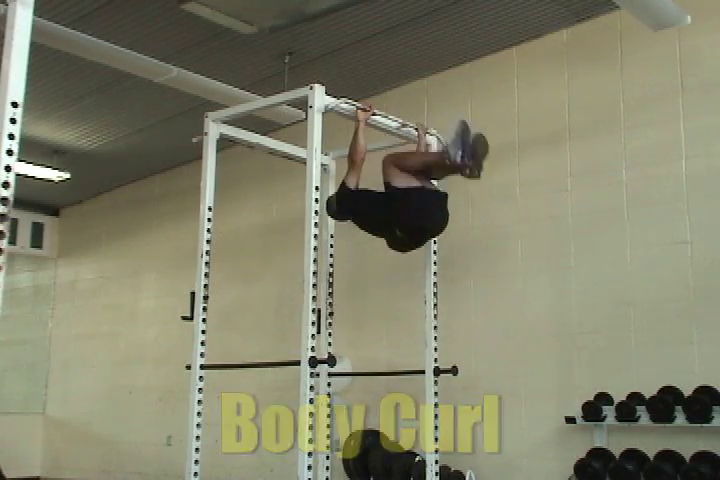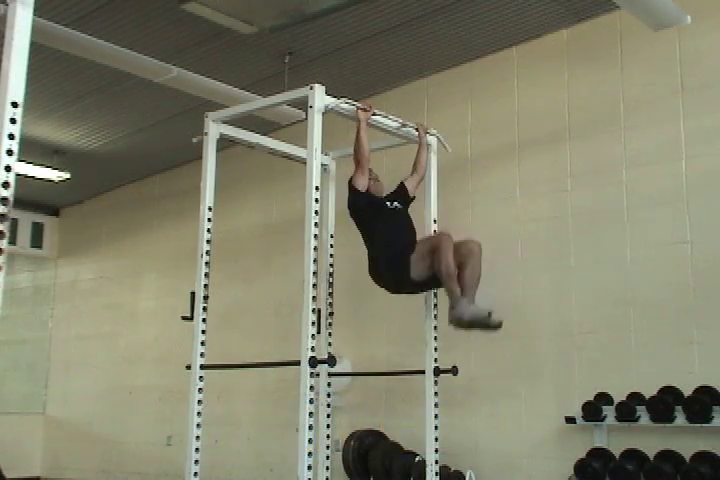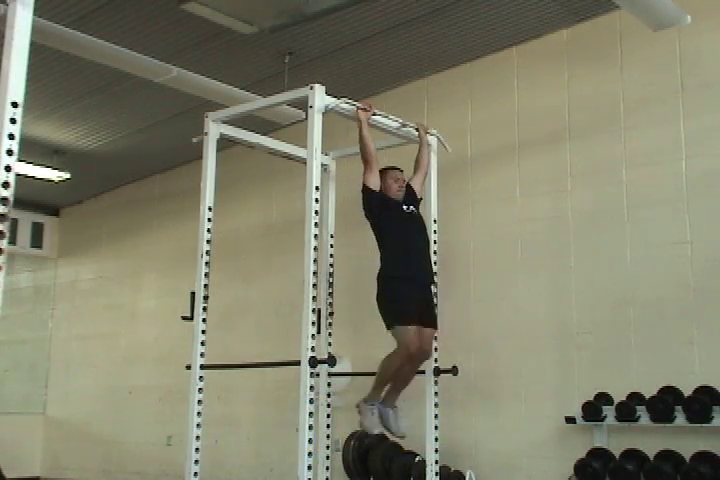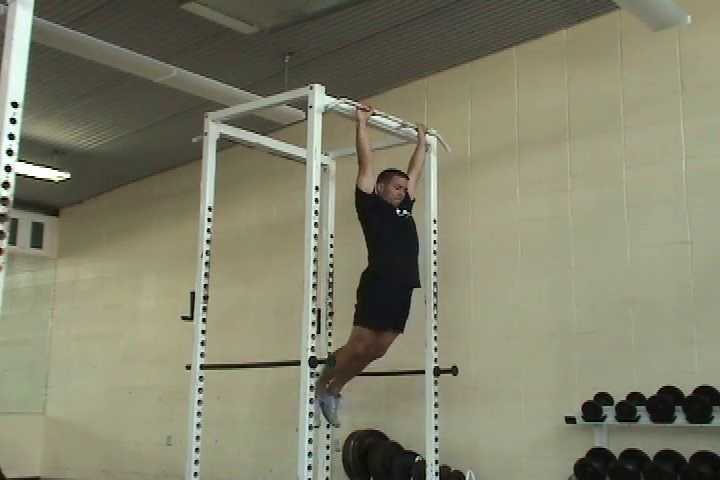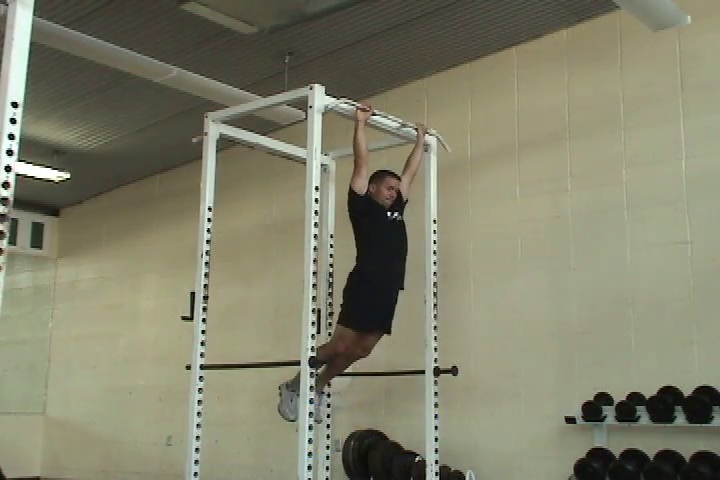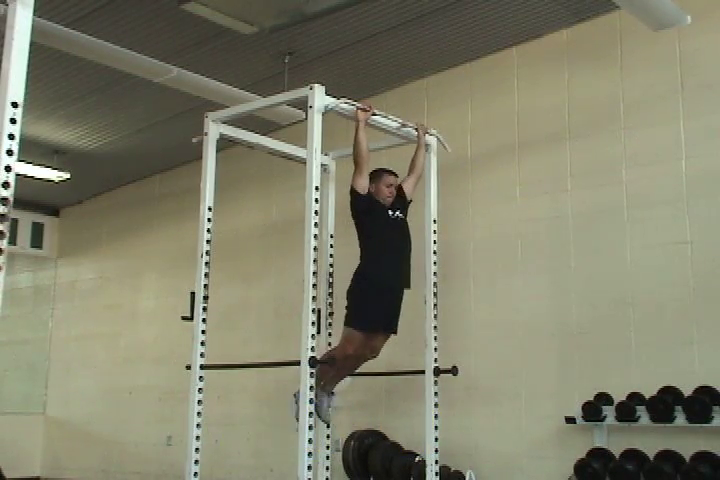
dt=0.3s
person 1, frame 1
right shoulder: (348, 200)
right elbow: (355, 163)
left wrist: (422, 140)
right wrist: (361, 123)
right knee: (391, 160)
right ankle: (452, 157)
person 1, frame 2
left shoulder: (394, 200)
right shoulder: (361, 201)
left elbow: (417, 175)
right elbow: (362, 163)
left wrist: (422, 140)
right wrist: (362, 123)
left hip: (414, 271)
right hip: (392, 269)
left knee: (471, 248)
right knee: (443, 240)
left ankle: (467, 306)
right ankle: (460, 306)
person 1, frame 3
left shoulder: (410, 203)
right shoulder: (378, 202)
left elbow: (420, 171)
right elbow: (370, 165)
left wrist: (423, 140)
right wrist: (362, 124)
left hip: (421, 286)
right hip: (396, 284)
left knee: (422, 352)
right knee: (410, 348)
left ankle: (387, 404)
right ankle: (369, 403)
person 1, frame 4
left shoulder: (405, 208)
right shoulder: (370, 205)
left elbow: (415, 171)
right elbow: (366, 164)
left wrist: (422, 139)
right wrist: (361, 123)
left hip: (403, 289)
right hip: (378, 286)
left knee: (376, 350)
right knee: (358, 347)
left ankle: (332, 392)
right ankle: (317, 391)
person 1, frame 5
left shoulder: (395, 209)
right shoulder: (362, 205)
left elbow: (409, 173)
right elbow: (361, 165)
left wrist: (420, 140)
right wrist: (360, 124)
left hip: (389, 291)
right hip: (364, 287)
left knee: (362, 350)
right knee: (340, 345)
left ankle: (317, 388)
right ankle: (293, 387)
person 1, frame 6
left shoulder: (399, 208)
right shoulder: (364, 205)
left elbow: (414, 174)
right elbow: (362, 166)
left wrist: (421, 141)
right wrist: (361, 124)
left hip: (393, 290)
right hip: (368, 287)
left knee: (370, 351)
right knee: (349, 348)
left ankle: (324, 391)
